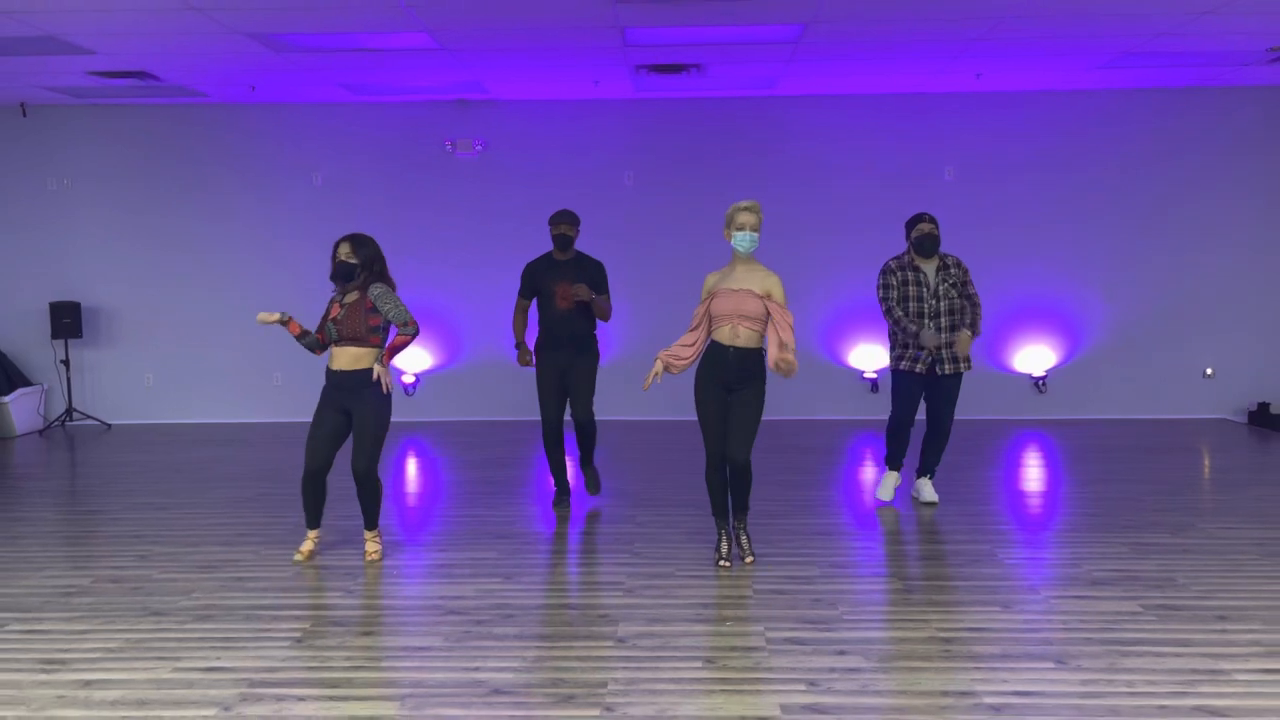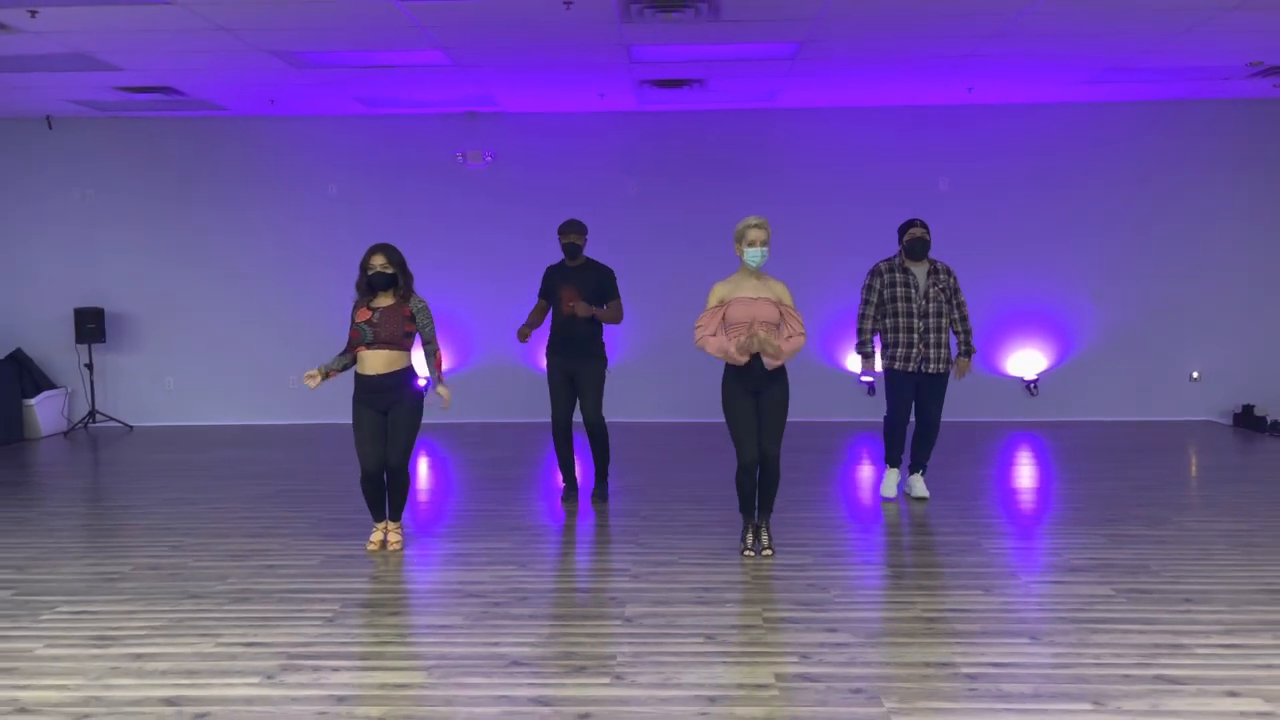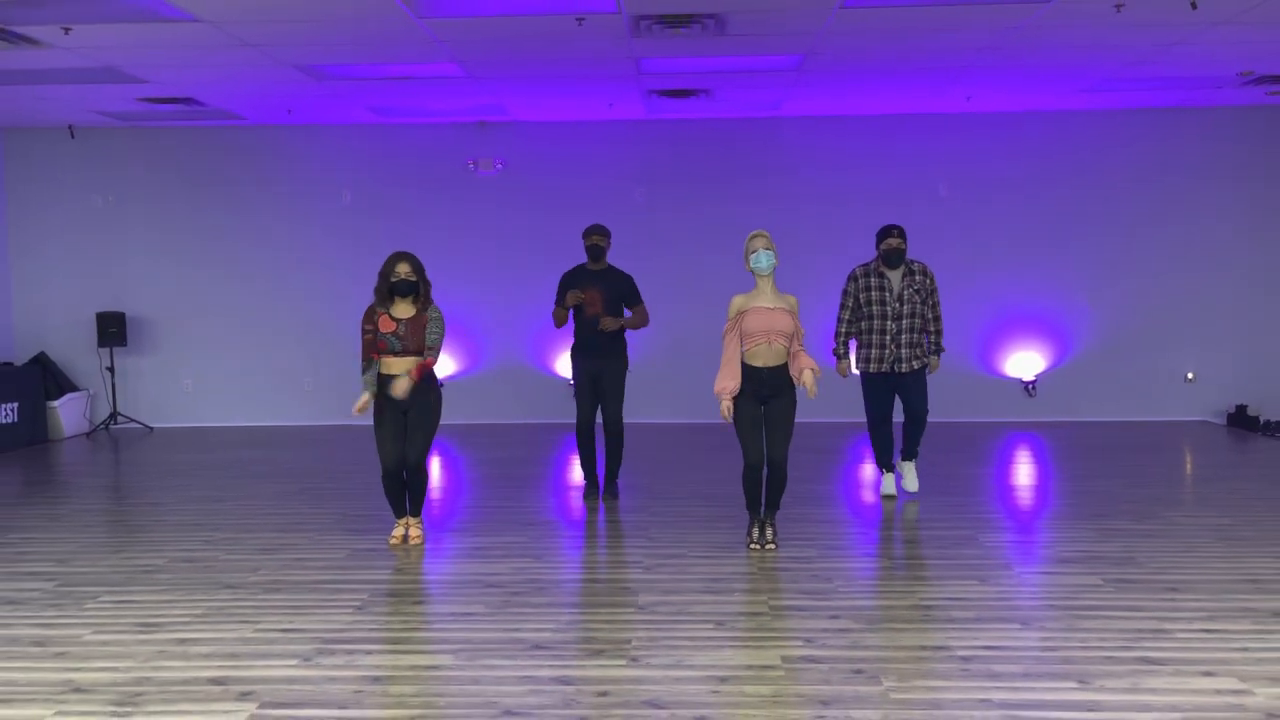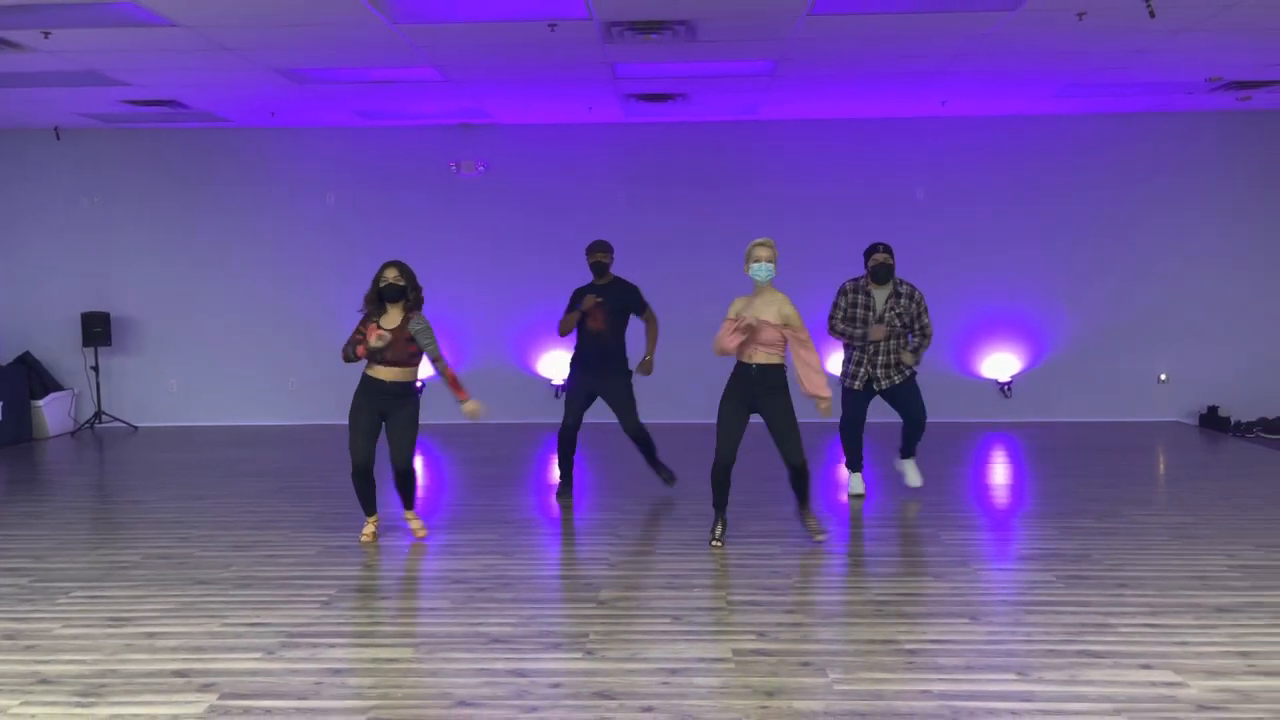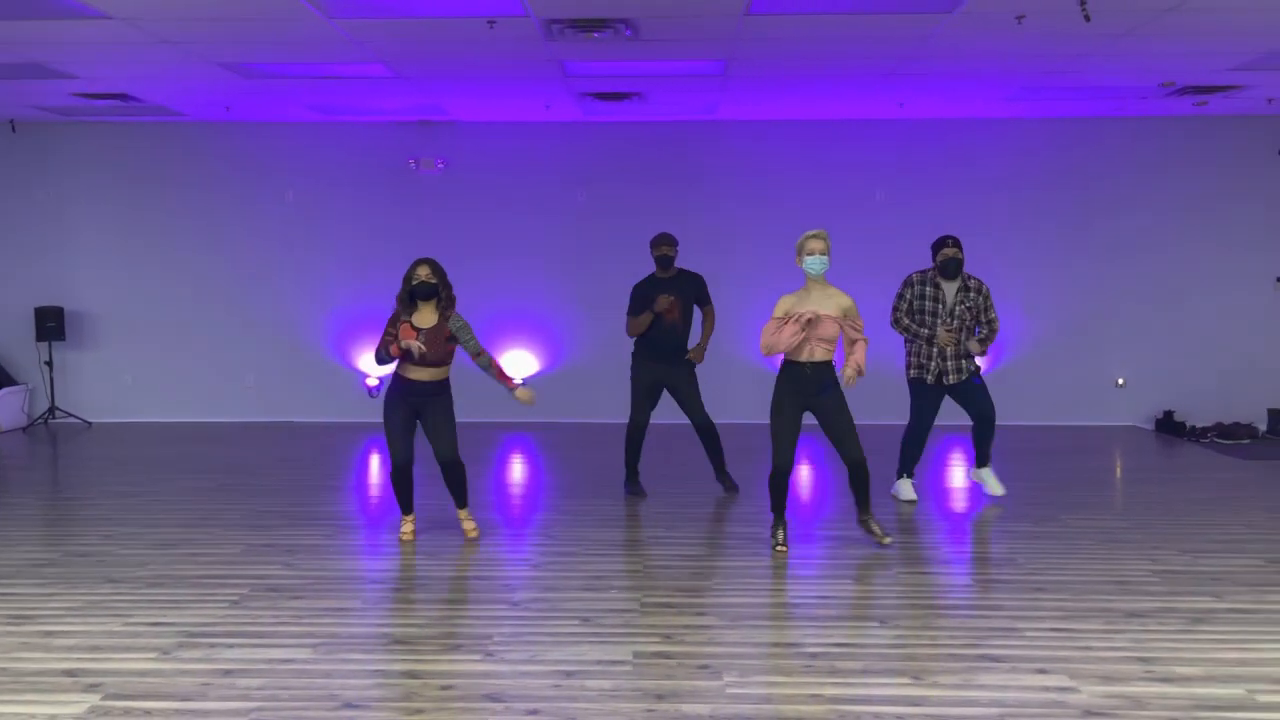
dt=1s
person 1, frame 1
left shoulder: (770, 281)
right shoulder: (712, 280)
left elbow: (781, 330)
right elbow: (698, 331)
left wrist: (782, 360)
right wrist: (665, 362)
left hip: (749, 371)
right hip: (713, 369)
left knee: (739, 456)
right knee: (715, 455)
left ankle: (740, 525)
right ankle: (723, 531)
person 1, frame 2
left shoulder: (779, 290)
right shoulder: (721, 289)
left elbow: (796, 335)
right elbow: (705, 335)
left wrist: (776, 353)
right wrist: (735, 349)
left hip: (772, 377)
right hip: (737, 377)
left knee: (770, 456)
right knee: (747, 457)
left ankle: (764, 525)
right ankle: (748, 525)
person 1, frame 3
left shoulder: (791, 302)
right shoulder: (739, 302)
left elbow: (797, 346)
right elbow: (730, 349)
left wrist: (807, 369)
right wrist: (725, 392)
left hip: (781, 387)
right hip: (748, 385)
left knee: (778, 459)
right knee: (754, 459)
left ankle: (770, 520)
right ankle: (754, 521)
person 1, frame 4
left shoulder: (785, 306)
right shoulder: (739, 305)
left elbow: (804, 351)
right elbow: (720, 345)
left wrist: (819, 390)
right wrist: (741, 333)
left hip: (774, 386)
right hip: (739, 384)
left knee: (795, 459)
right knee: (724, 457)
left ankle: (805, 511)
right ankle: (719, 518)
person 1, frame 5
left shoulder: (844, 302)
right shoulder: (786, 303)
left elbow: (857, 339)
right elbow: (768, 346)
left wrist: (855, 364)
right wrist: (798, 326)
left hip: (826, 385)
right hip: (790, 384)
left knee: (855, 457)
right knee: (782, 462)
left ankle: (865, 515)
right ankle: (778, 522)
person 2, frame 1
left shoulder: (377, 292)
right shoulder: (336, 300)
left elbow: (409, 328)
right elbow: (318, 345)
left wrist: (384, 359)
right wrist: (285, 321)
left hip: (367, 389)
right hip: (334, 389)
left knee: (364, 467)
right knee: (314, 466)
left ankle: (372, 534)
right ankle: (313, 534)
person 2, frame 2
left shoulder: (413, 304)
right shoulder: (360, 307)
left elbow: (431, 346)
right elbow: (352, 352)
left wrist: (438, 383)
right wrist: (323, 373)
left hip: (402, 390)
right hip: (366, 393)
left knee: (396, 463)
right knee: (370, 466)
left ankle: (395, 525)
right ankle: (378, 524)
person 2, frame 3
left shoulder: (430, 313)
right shoulder: (375, 313)
left elbow: (431, 355)
right elbow: (369, 357)
left wrist: (409, 377)
right wrist: (368, 391)
left hip: (423, 392)
right hip: (388, 394)
left knee: (414, 460)
right knee: (390, 463)
left ankle: (415, 520)
right ankle: (400, 520)
person 2, frame 4
left shoulder: (416, 323)
right shoulder: (370, 319)
left elbow: (439, 362)
right elbow: (347, 355)
left wrist: (463, 398)
right wrist: (368, 346)
left hip: (403, 399)
right hip: (368, 395)
left knee: (401, 464)
right knee: (360, 464)
left ankle: (411, 513)
right ankle: (371, 519)
person 2, frame 5
left shoulder: (451, 321)
right shoulder: (398, 319)
left elbow: (481, 356)
right elbow: (380, 358)
left wrist: (513, 387)
right wrist: (402, 346)
left hip: (436, 397)
right hip: (400, 395)
left knee: (447, 457)
right knee: (401, 461)
left ankle: (464, 512)
right ankle: (408, 517)
person 3, frame 1
left shoulder: (593, 267)
right shoulder: (535, 268)
left elbow: (606, 314)
right elbow: (521, 309)
left wrist: (590, 296)
right wrist: (521, 345)
left hip: (583, 353)
right hip: (548, 354)
left knee: (582, 414)
right knee: (551, 421)
left ankle: (587, 463)
right ankle: (561, 486)
person 3, frame 2
left shoulder: (602, 273)
right shoulder: (552, 273)
left elbow: (617, 314)
right elbow: (541, 308)
left wrist: (593, 310)
right wrist: (528, 325)
left hip: (590, 357)
right hip: (558, 357)
left knee: (593, 419)
right knee: (560, 421)
left ankle: (601, 481)
right ankle: (569, 483)
person 3, frame 3
left shoulder: (622, 280)
right shoulder: (571, 278)
left elbow: (643, 318)
right elbow: (557, 321)
left wrist: (620, 322)
right wrist: (567, 304)
left hip: (613, 359)
right hip: (582, 359)
left knee: (613, 420)
right knee: (585, 420)
left ankle: (612, 480)
right ankle: (590, 480)
person 3, frame 4
left shoulder: (625, 290)
right shoulder: (579, 294)
left elbow: (650, 319)
right elbow: (562, 331)
left wrist: (649, 356)
right wrist: (580, 309)
left hip: (615, 372)
right hip: (582, 371)
left knee: (632, 426)
right knee: (569, 426)
left ankle: (657, 465)
right ankle: (565, 480)
person 3, frame 5
left shoulder: (694, 281)
right shoulder: (642, 288)
left elbow: (708, 313)
right elbow: (631, 331)
left wrist: (702, 346)
right wrist: (653, 310)
left hip: (680, 363)
right hip: (647, 363)
left knee: (701, 419)
right knee: (639, 421)
left ankle: (722, 472)
right ankle: (631, 478)
person 4, frame 1
left shoulder: (956, 267)
right shoulder: (893, 269)
left elbow: (973, 303)
right elbow: (892, 309)
left wrist: (968, 330)
right wrist: (922, 333)
left hip: (949, 361)
right hip: (909, 358)
left knee: (941, 423)
right knee: (901, 418)
left ankle: (924, 478)
right ankle: (892, 471)
person 4, frame 2
left shoulder: (945, 273)
right shoulder: (882, 272)
left elbow: (958, 313)
right elbow: (869, 313)
left wrist: (965, 352)
right wrist: (866, 351)
left hip: (937, 362)
right hip: (899, 361)
left knee: (930, 421)
right knee: (897, 417)
left ankle: (916, 474)
right ankle: (892, 467)
person 4, frame 3
left shoulder: (922, 274)
right shoulder: (859, 276)
left elbow: (933, 315)
right elbow: (846, 317)
left wrist: (935, 351)
right wrist: (842, 354)
left hip: (913, 361)
right hip: (874, 362)
left knee: (917, 413)
right knee: (879, 419)
left ankle: (908, 461)
right ankle: (887, 473)
person 4, frame 4
left shoulder: (909, 294)
right shoulder: (847, 290)
left elbow: (923, 330)
right elbow: (834, 326)
left wrist: (913, 353)
right wrist: (866, 334)
left hip: (897, 372)
right hip: (857, 373)
left knee: (916, 417)
right knee: (850, 426)
left ankle: (906, 459)
right ankle: (855, 472)
person 4, frame 5
left shoulder: (978, 289)
right shoulder: (915, 282)
left elbow: (990, 322)
right elbow: (898, 318)
left wrist: (980, 343)
right wrist: (932, 335)
left hip: (962, 368)
right hip: (924, 368)
left knee: (986, 415)
right knee: (920, 425)
left ankle: (982, 468)
right ankle: (903, 478)
